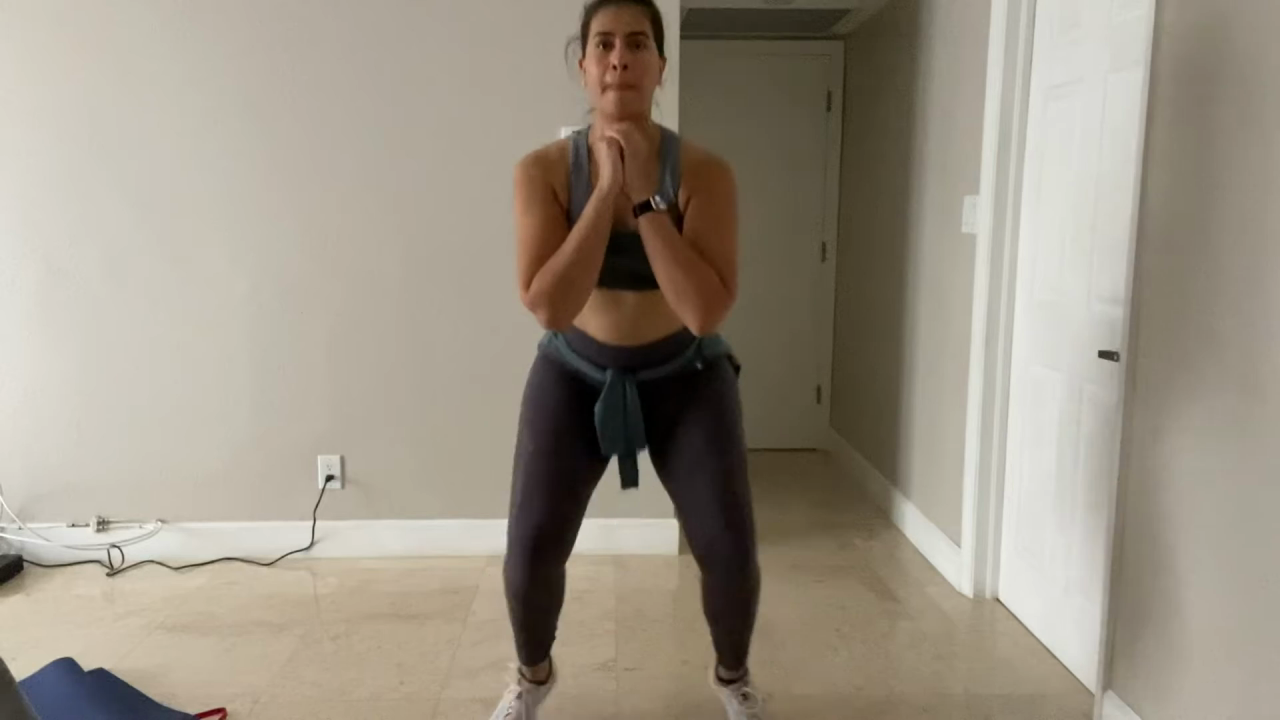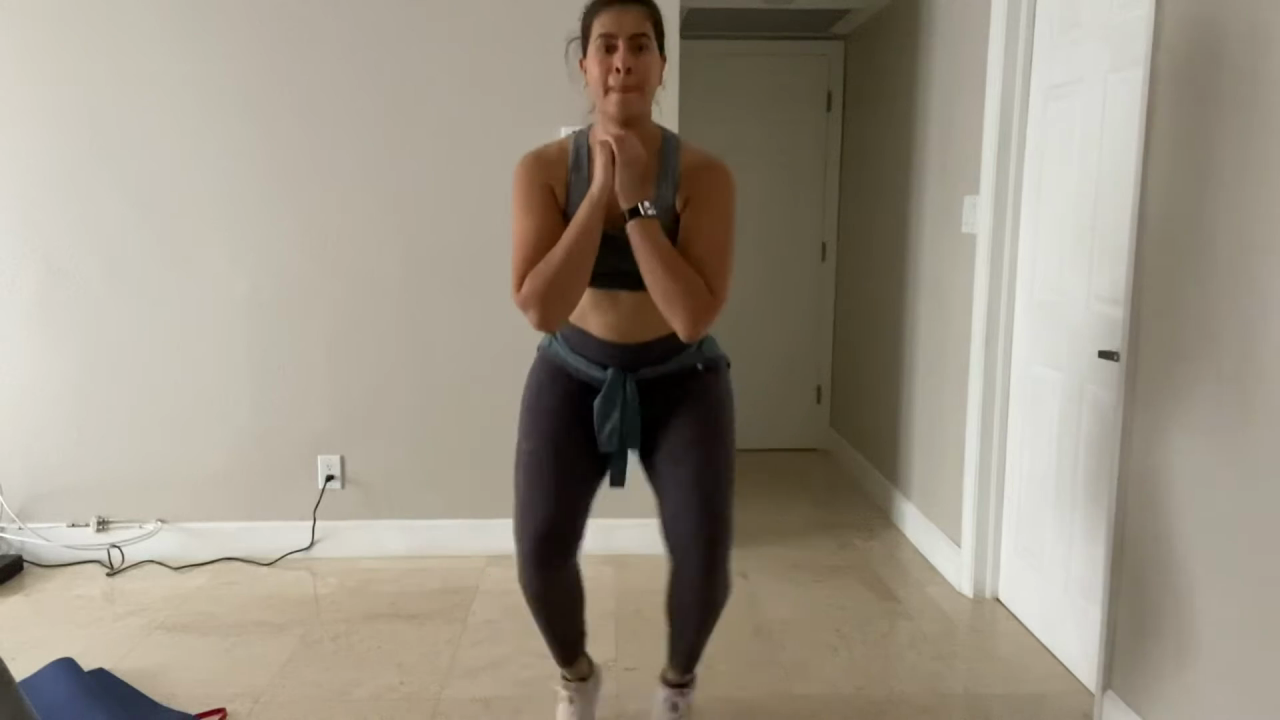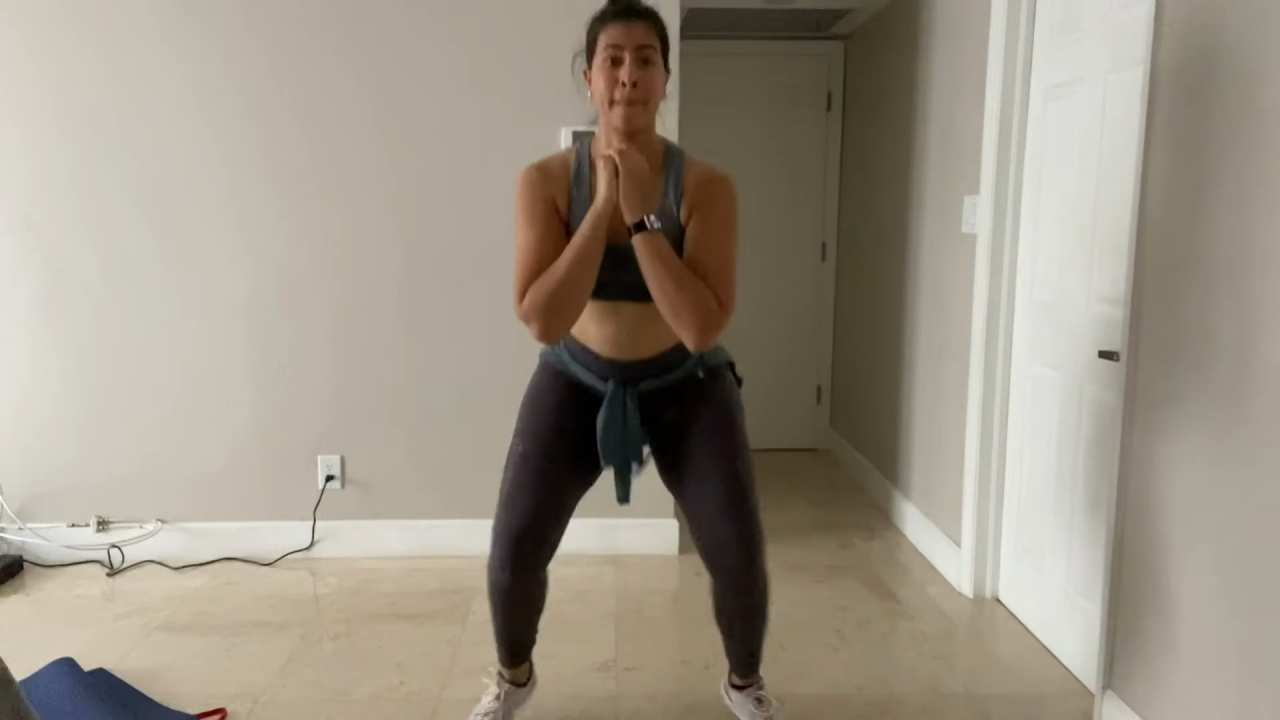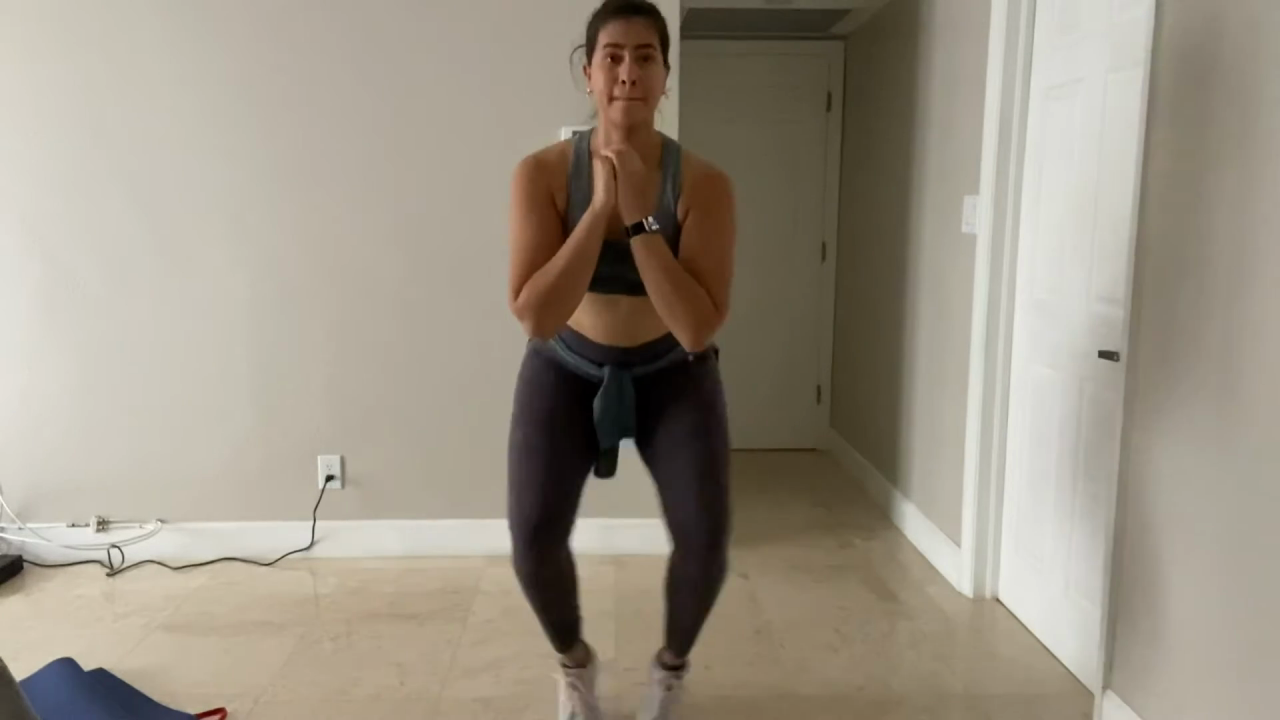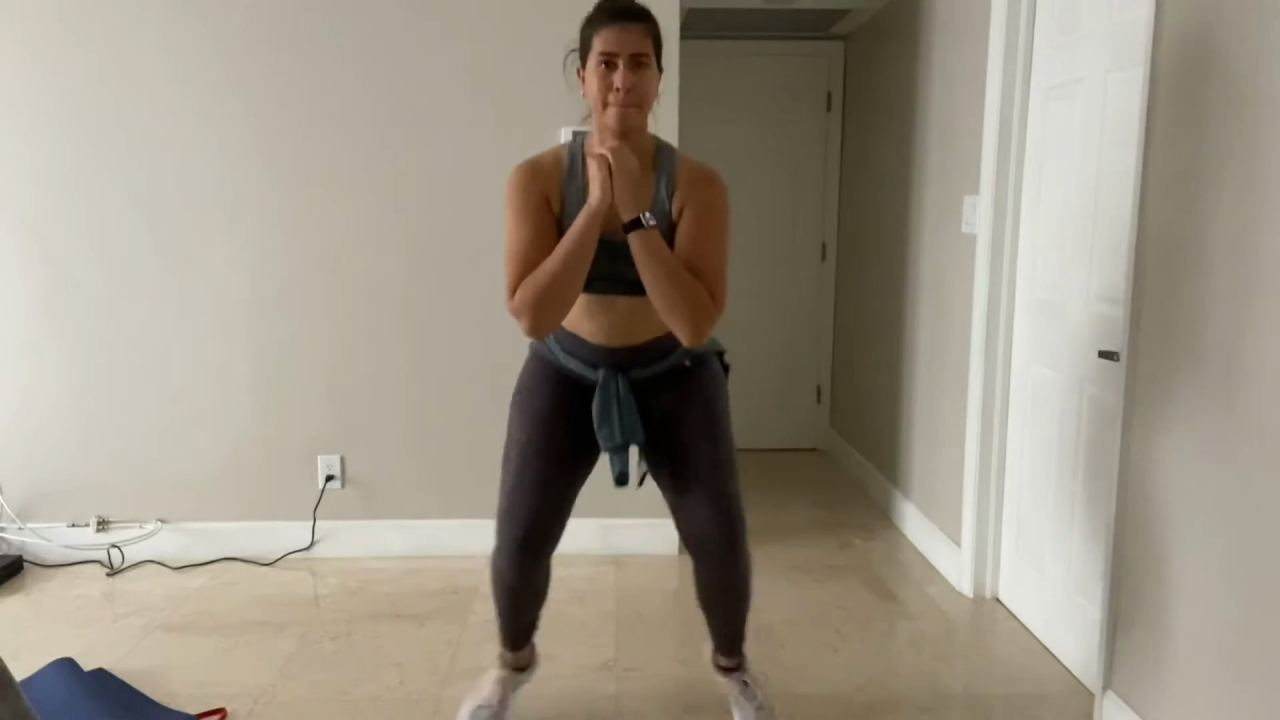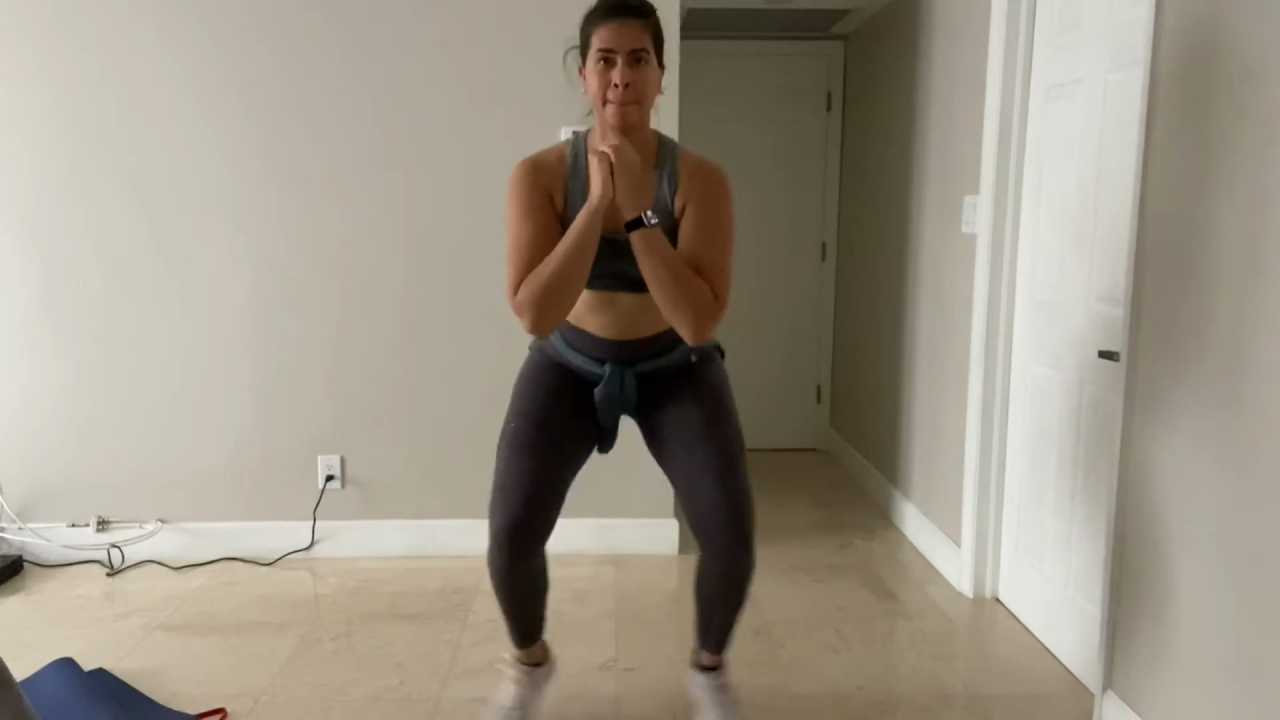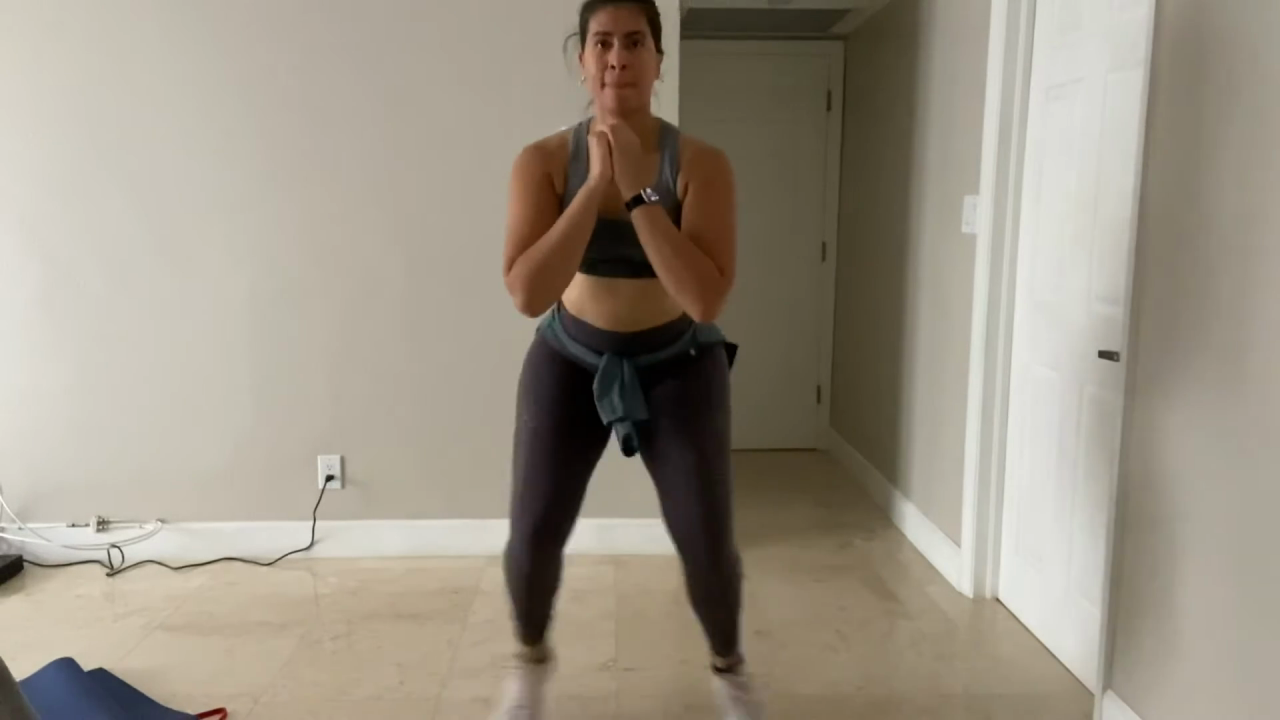
dt=0.4s
person 1, frame 1
left shoulder: (704, 172)
right shoulder: (543, 170)
left elbow: (707, 312)
right elbow: (548, 310)
left wrist: (646, 201)
right wrist: (606, 193)
left hip: (683, 377)
right hip: (575, 375)
left knee: (729, 548)
right knee: (532, 547)
person 1, frame 2
left shoulder: (704, 174)
right shoulder: (543, 169)
left elbow: (695, 317)
right elbow: (539, 311)
left wrist: (636, 205)
right wrist: (598, 196)
left hip: (679, 377)
right hip: (574, 375)
left knee: (703, 551)
right knee: (540, 547)
person 1, frame 3
left shoulder: (705, 186)
right shoulder: (546, 179)
left elbow: (704, 327)
right elbow: (540, 323)
left wrist: (640, 218)
right wrist: (602, 209)
left hip: (684, 384)
right hip: (576, 382)
left knee: (739, 552)
right knee: (513, 548)
person 1, frame 4
left shoulder: (702, 182)
right shoulder: (541, 174)
left elbow: (700, 327)
right elbow: (535, 316)
left wrist: (641, 218)
right wrist: (602, 209)
left hip: (671, 373)
right hip: (568, 370)
left knee: (703, 537)
right knee: (534, 531)
person 1, frame 5
left shoulder: (696, 183)
right shoulder: (537, 178)
left elbow: (696, 325)
right elbow: (530, 317)
left wrist: (637, 217)
right wrist: (596, 207)
left hip: (670, 376)
right hip: (566, 374)
left knee: (719, 540)
right knee: (521, 539)
right ankle: (513, 661)
person 1, frame 6
left shoulder: (699, 179)
right shoulder: (539, 175)
left elbow: (700, 321)
right elbow: (534, 315)
left wrist: (638, 213)
right wrist: (597, 205)
left hip: (673, 371)
right hip: (571, 368)
left knee: (729, 532)
right knee: (513, 532)
right ankle: (529, 660)
person 1, frame 7
left shoulder: (700, 163)
right shoulder: (542, 161)
left elbow: (706, 299)
right elbow: (527, 294)
left wrist: (637, 192)
right wrist: (595, 186)
left hip: (674, 365)
right hip: (571, 363)
left knee: (703, 536)
right knee: (534, 533)
right ankle: (531, 659)
